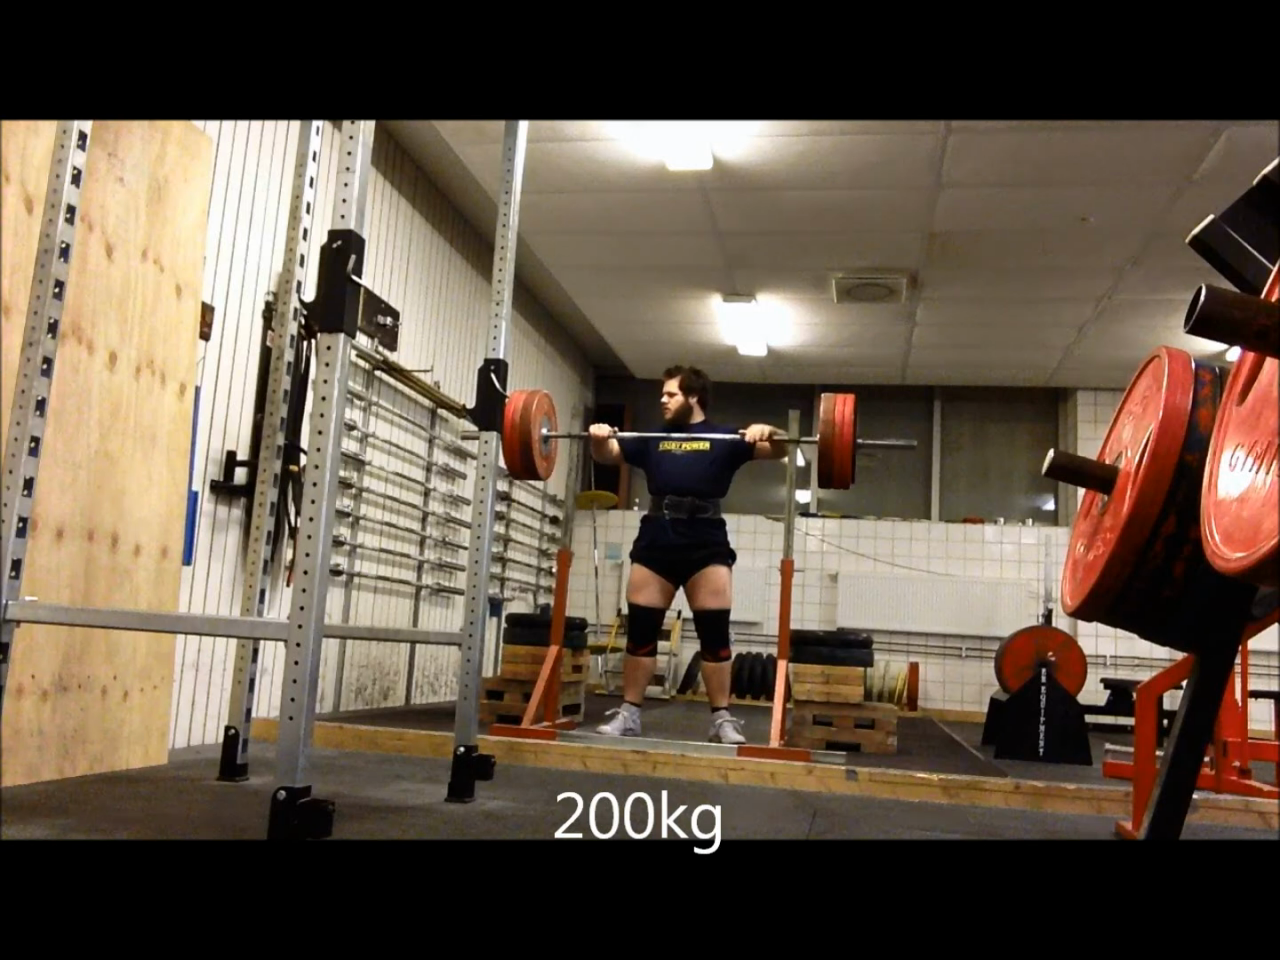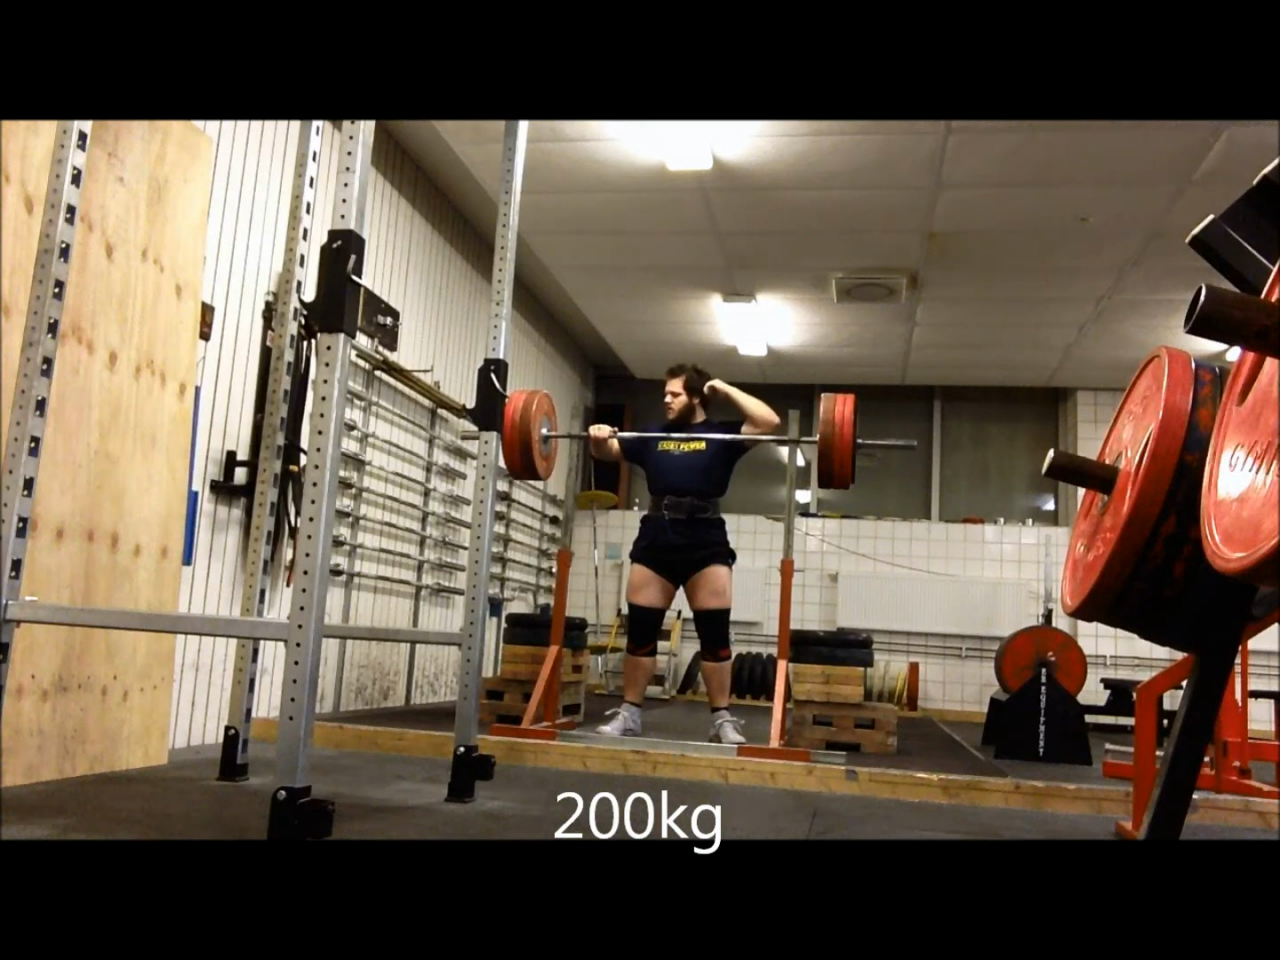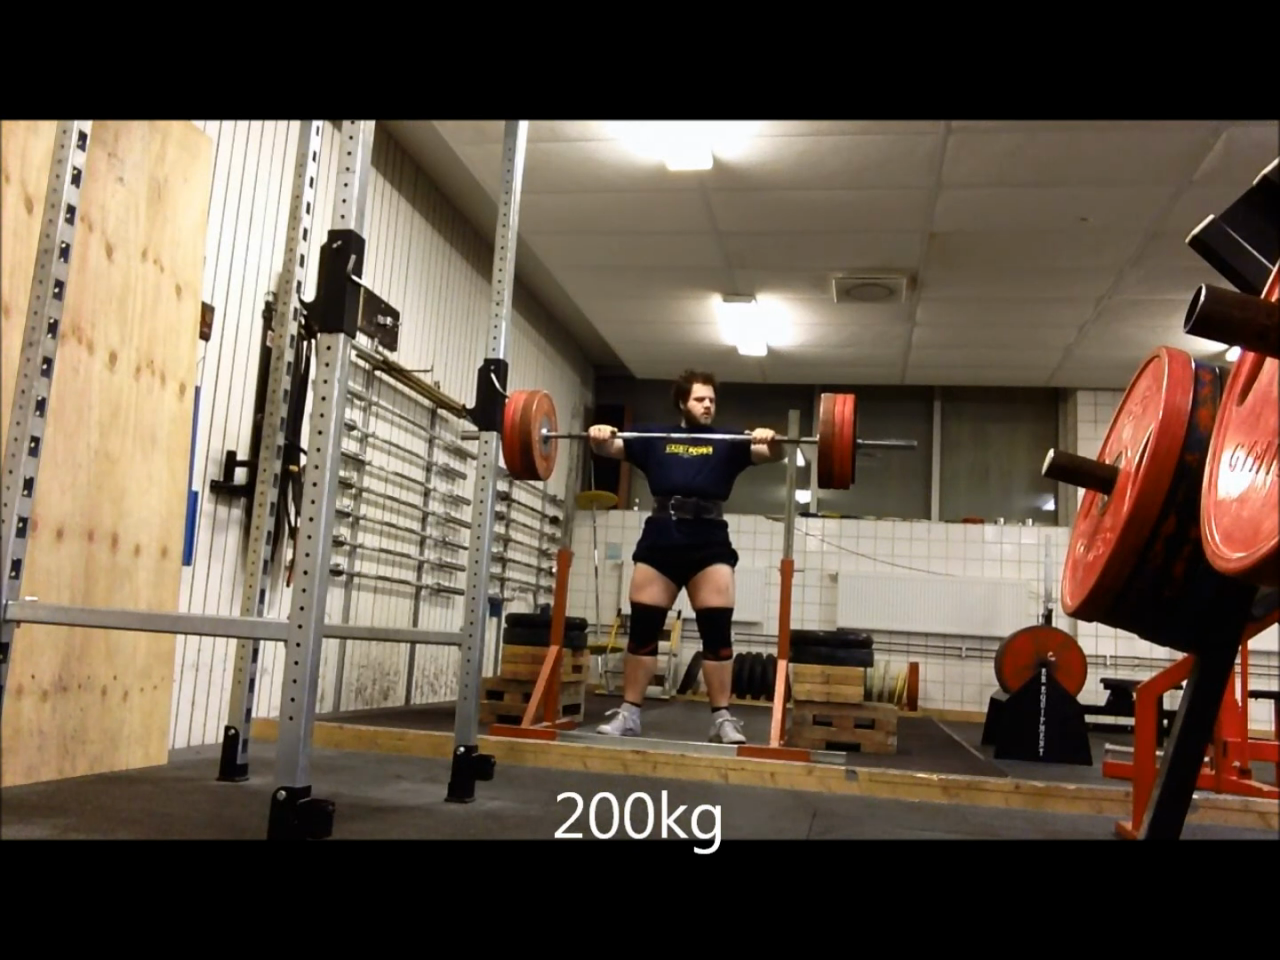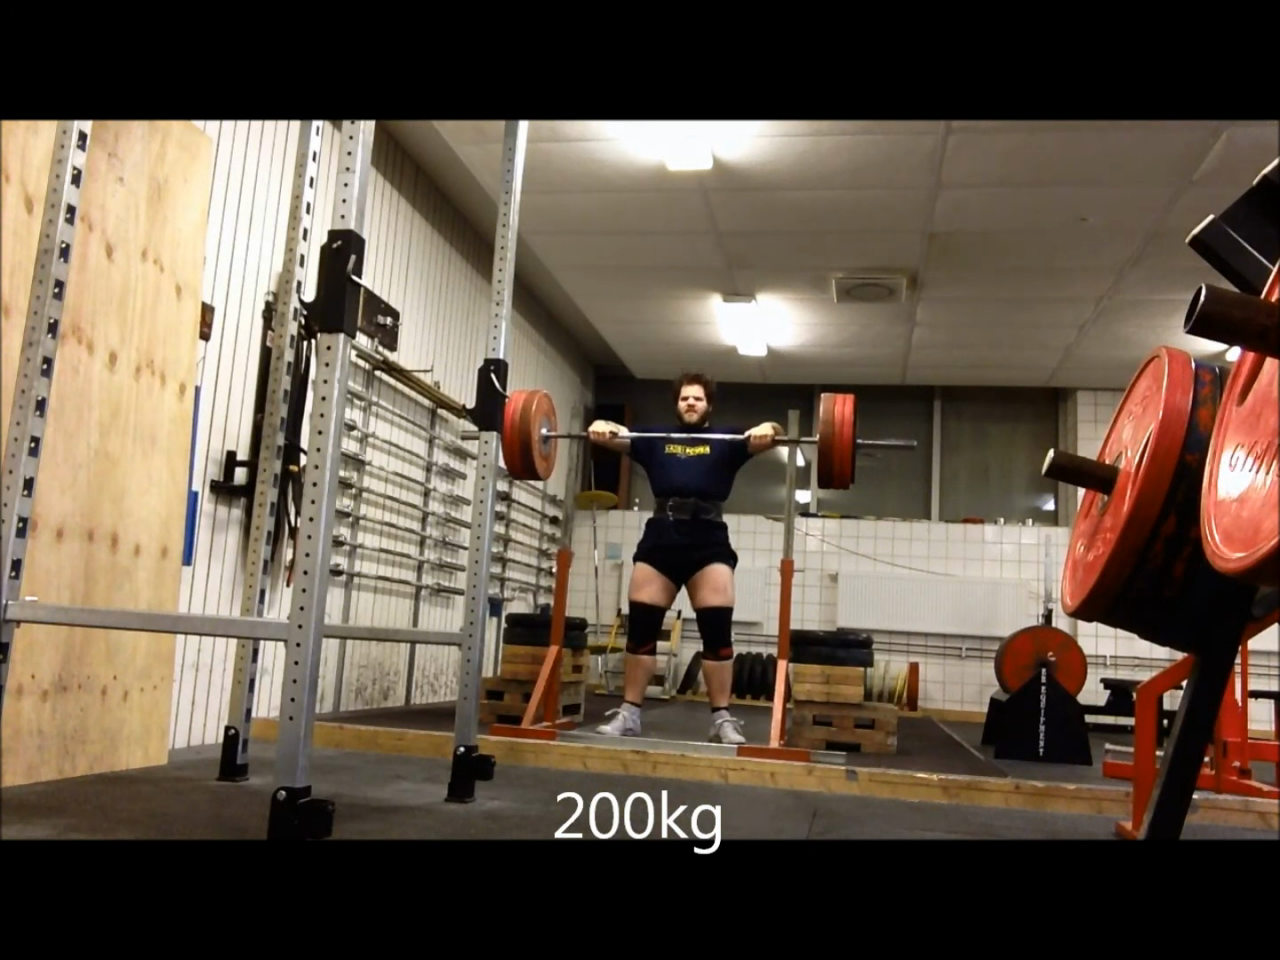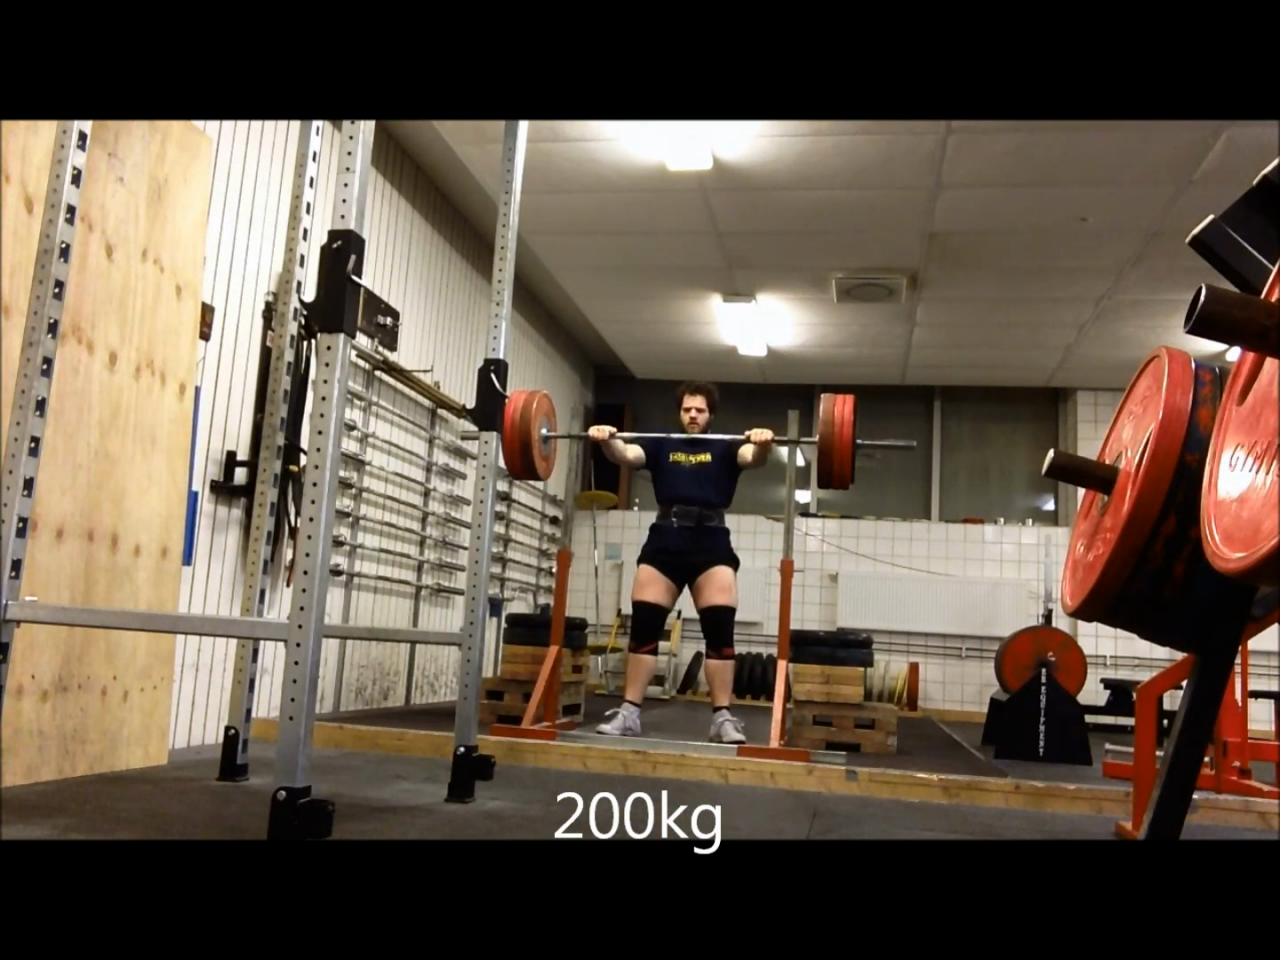
dt=1s
person 1, frame 1
left shoulder: (724, 438)
right shoulder: (650, 439)
left elbow: (777, 451)
right elbow: (606, 454)
left wrist: (768, 434)
right wrist: (598, 437)
left hip: (705, 542)
right hip: (655, 539)
left knee: (714, 633)
right knee: (640, 630)
left ankle: (721, 719)
right ankle: (628, 714)
person 1, frame 2
left shoulder: (722, 434)
right shoulder: (652, 437)
left elbow: (769, 422)
right elbow: (605, 451)
left wrist: (725, 389)
right wrist: (598, 435)
left hip: (705, 541)
right hip: (656, 538)
left knee: (715, 632)
right knee: (640, 630)
left ankle: (722, 719)
right ankle: (629, 714)
person 1, frame 3
left shoulder: (728, 443)
right shoulder: (654, 438)
left elbow: (775, 453)
right elbow: (608, 448)
left wrist: (771, 438)
right wrist: (599, 435)
left hip: (709, 543)
right hip: (660, 538)
left knee: (717, 631)
right knee: (642, 628)
left ankle: (722, 718)
right ankle: (629, 714)
person 1, frame 4
left shoulder: (726, 440)
right shoulder: (656, 438)
left elbow: (773, 436)
right elbow: (615, 437)
left wrist: (768, 430)
right wrist: (601, 428)
left hip: (708, 541)
right hip: (660, 536)
left knee: (717, 630)
right knee: (641, 627)
left ankle: (722, 718)
right ankle: (629, 713)
person 1, frame 5
left shoulder: (725, 448)
right shoulder: (661, 446)
left elbow: (752, 457)
right elbow: (627, 454)
left wrist: (763, 443)
right wrist: (605, 440)
left hip: (710, 544)
right hip: (664, 541)
left knee: (719, 630)
right knee: (643, 626)
left ankle: (723, 718)
right ankle: (629, 713)
